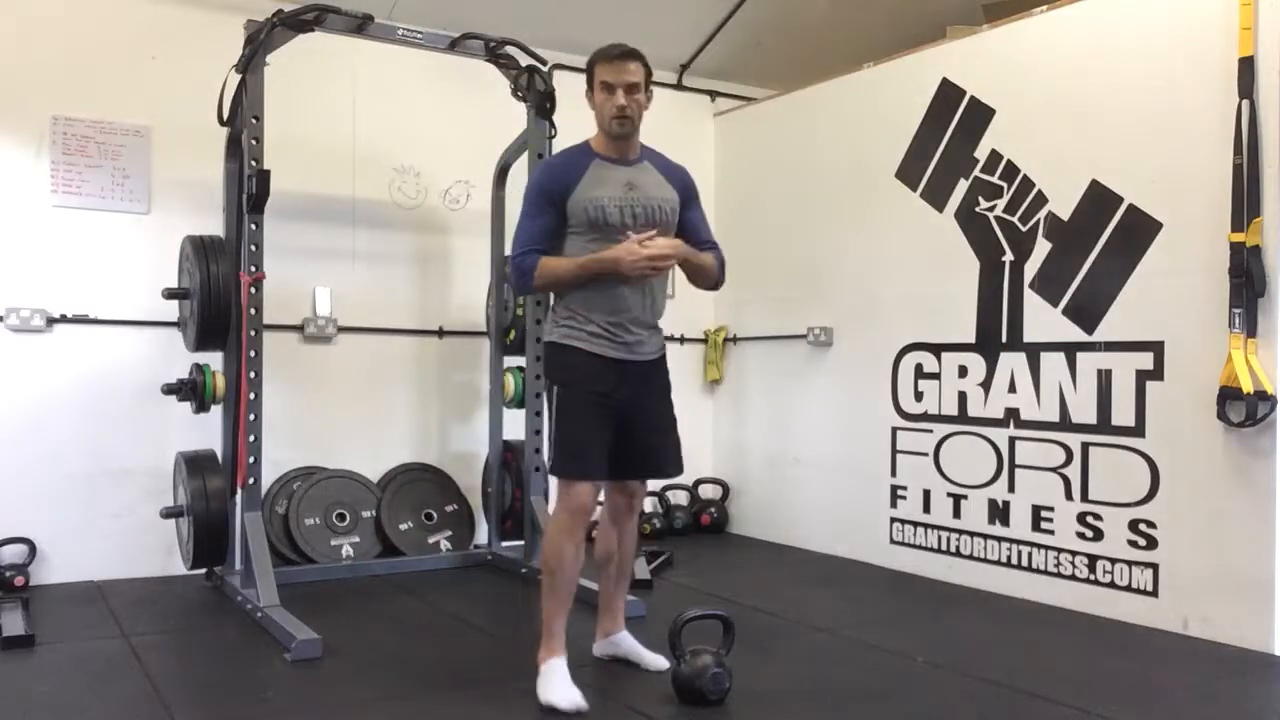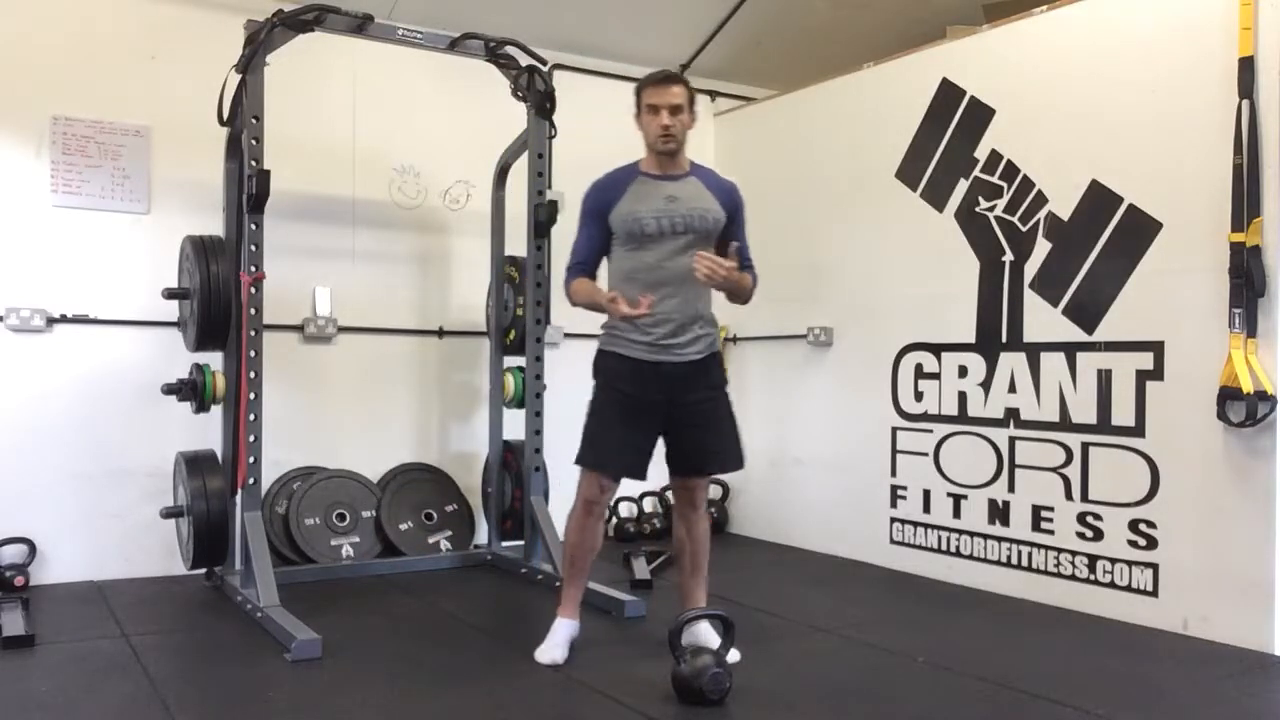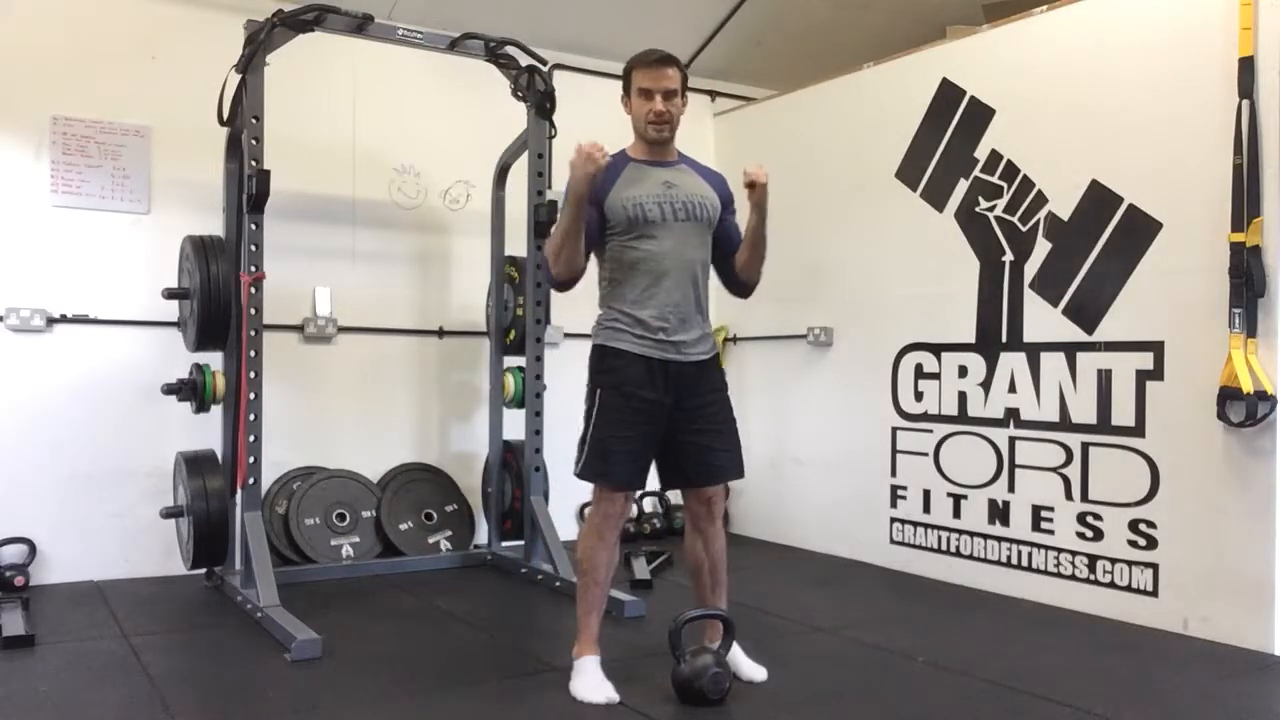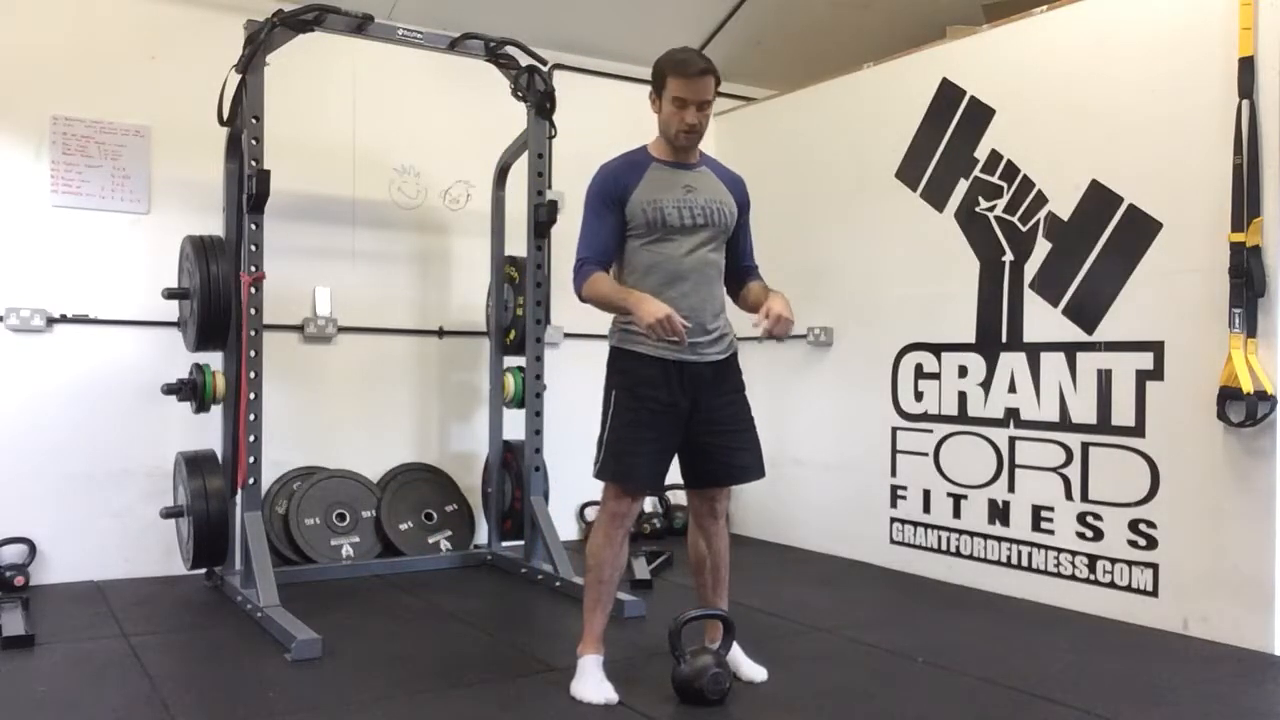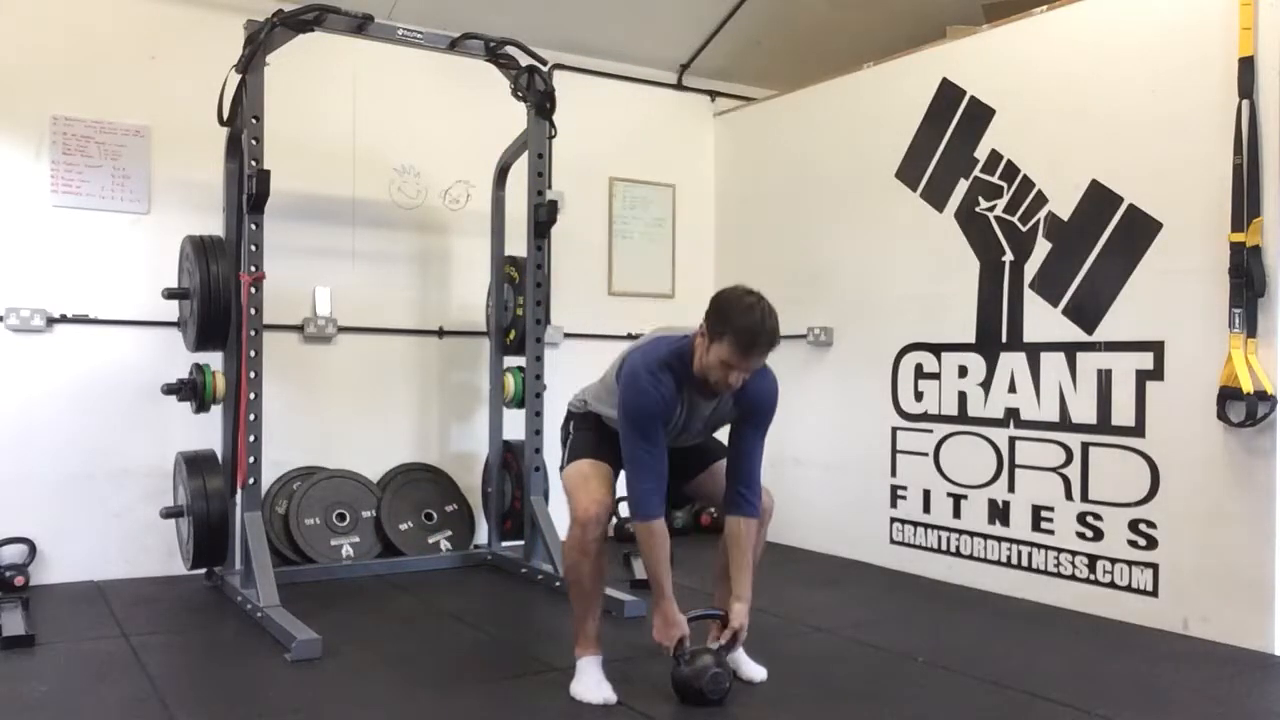
dt=1s
person 1, frame 1
left shoulder: (673, 178)
right shoulder: (557, 173)
left elbow: (714, 272)
right elbow: (525, 271)
left wrist: (680, 251)
right wrist: (606, 259)
left hip: (645, 360)
right hip: (579, 355)
left knee: (627, 497)
right knee: (576, 499)
left ankle: (612, 629)
right ankle: (552, 654)
person 1, frame 2
left shoulder: (722, 194)
right shoulder: (608, 193)
left elbow: (744, 288)
right elbow: (576, 278)
left wrist: (733, 278)
right wrist: (605, 301)
left hip: (697, 364)
right hip: (626, 362)
left knee: (692, 494)
right knee: (594, 492)
left ankle: (696, 621)
right ankle: (567, 617)
person 1, frame 3
left shoulder: (711, 184)
right shoulder: (604, 177)
left elbow: (741, 283)
right elbow: (560, 276)
left wrist: (758, 213)
right wrist: (578, 193)
left hip: (699, 364)
right hip: (626, 361)
left knee: (708, 505)
right knee: (611, 505)
left ankle: (715, 641)
right ankle: (586, 654)
person 1, frame 4
left shoulder: (730, 186)
right shoulder: (618, 179)
left elbow: (739, 273)
right elbow: (587, 275)
left wrist: (769, 298)
right wrist: (639, 302)
left hip: (716, 366)
right hip: (642, 365)
left knee: (713, 506)
right knee: (621, 505)
left ankle: (717, 640)
right ankle: (590, 654)
person 1, frame 5
left shoulder: (759, 389)
right shoulder: (649, 373)
left elbow: (741, 496)
right elbow: (646, 498)
left wrist: (739, 600)
right wrist: (665, 608)
right hip: (601, 426)
left knee: (760, 505)
right knee: (590, 514)
left ankle: (721, 638)
right ankle: (587, 656)
